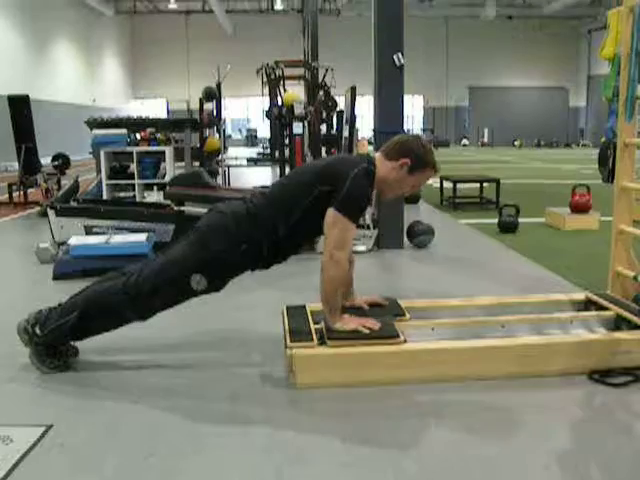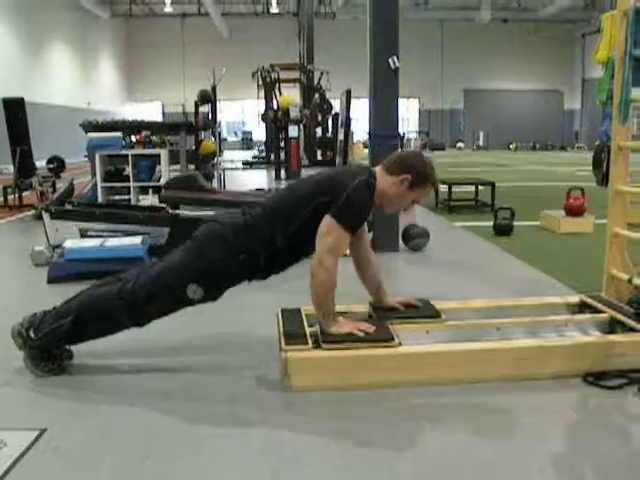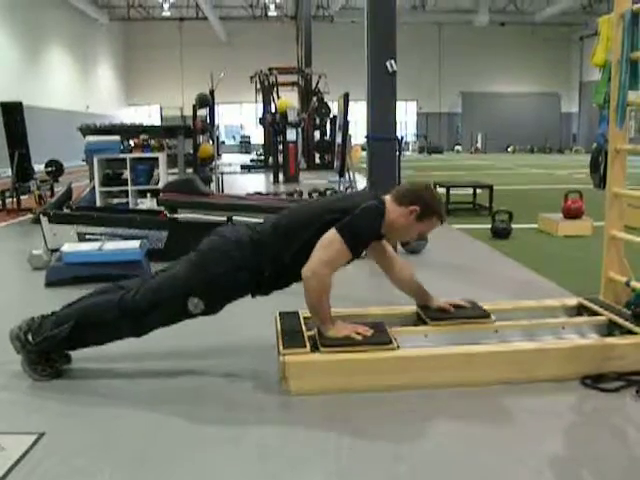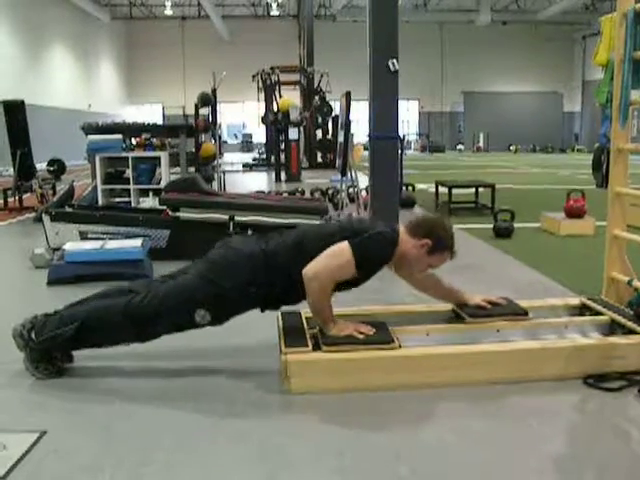
dt=0.4s
person 1, frame 1
left shoulder: (356, 172)
right shoulder: (358, 181)
left elbow: (340, 249)
right elbow: (334, 255)
left wrist: (350, 297)
right wrist: (335, 319)
left hip: (232, 227)
right hip: (232, 241)
left knee: (144, 284)
right knee: (141, 294)
left ankle: (50, 324)
right ankle: (44, 332)
person 1, frame 2
left shoulder: (359, 186)
right shoulder: (359, 192)
left elbow: (361, 249)
right elbow: (324, 261)
left wrist: (382, 299)
right wrist: (329, 322)
left hip: (231, 238)
right hip: (229, 253)
left knee: (139, 290)
right knee: (137, 301)
left ankle: (46, 329)
right ankle: (39, 334)
person 1, frame 3
left shoulder: (371, 212)
right shoulder: (367, 216)
left elbow: (393, 265)
right elbow: (314, 272)
left wrist: (430, 302)
right wrist: (328, 326)
left hip: (234, 249)
right hip: (232, 266)
left knee: (140, 298)
right knee: (137, 310)
left ankle: (46, 331)
right ankle: (38, 338)
person 1, frame 4
left shoulder: (387, 239)
right shoulder: (381, 242)
left elbow: (420, 281)
right elbow: (315, 274)
left wrist: (465, 299)
right wrist: (330, 326)
left hip: (243, 258)
right hip: (240, 278)
left knee: (147, 299)
right knee: (143, 316)
left ankle: (50, 328)
right ankle: (42, 336)
